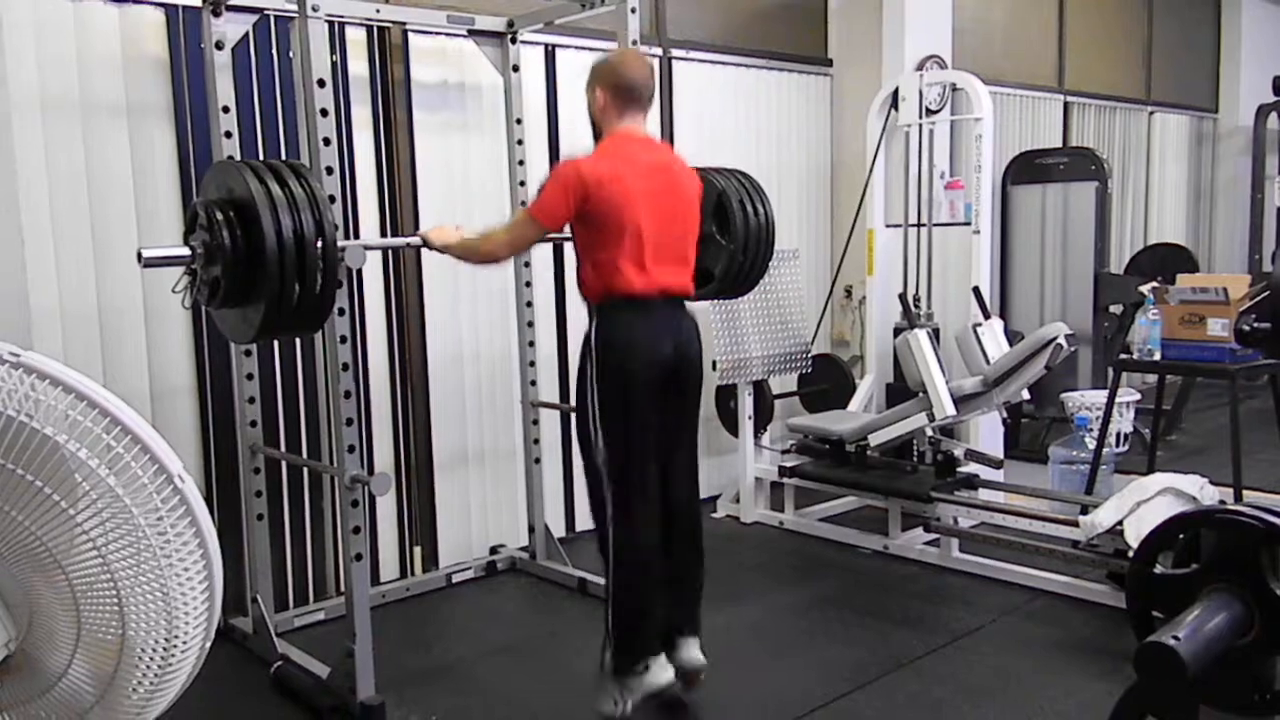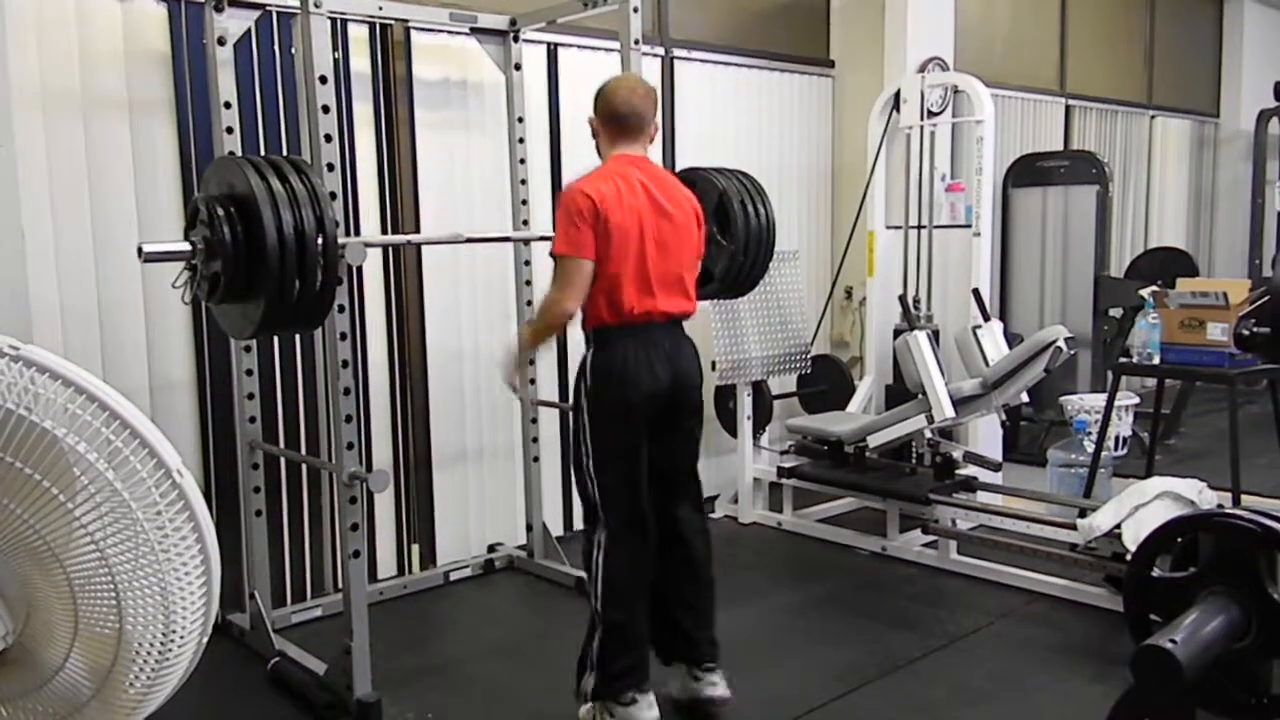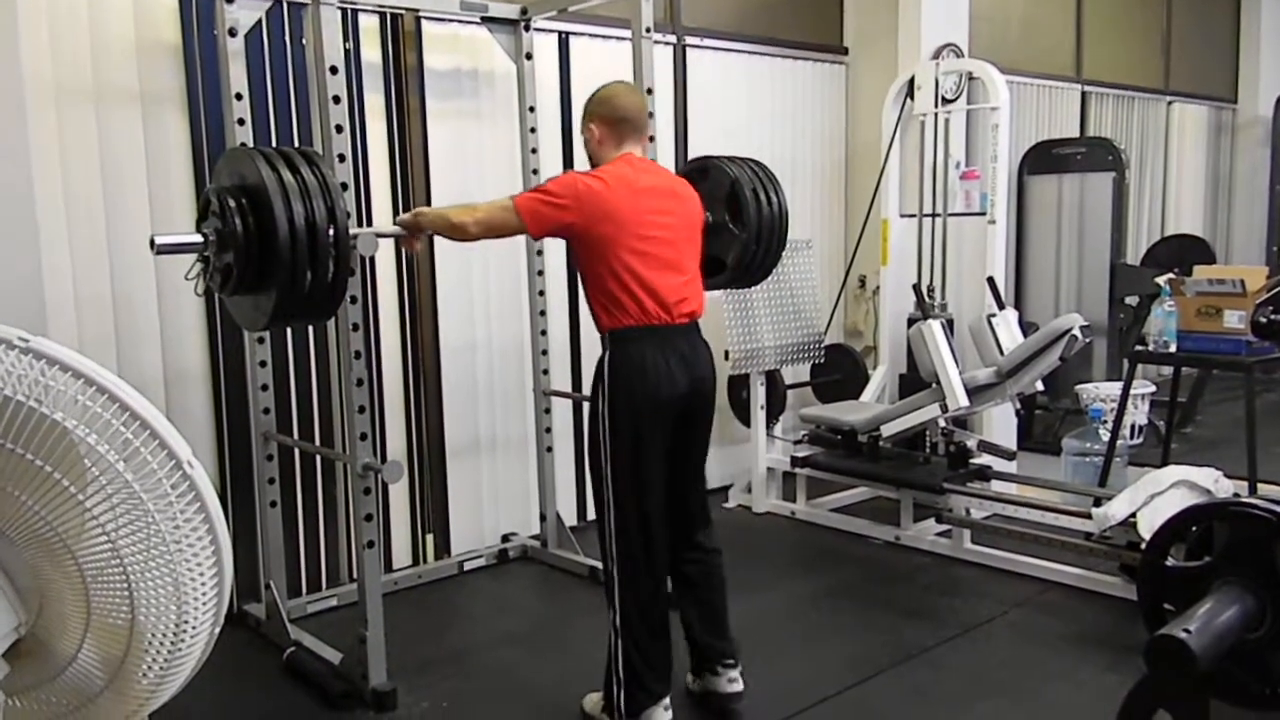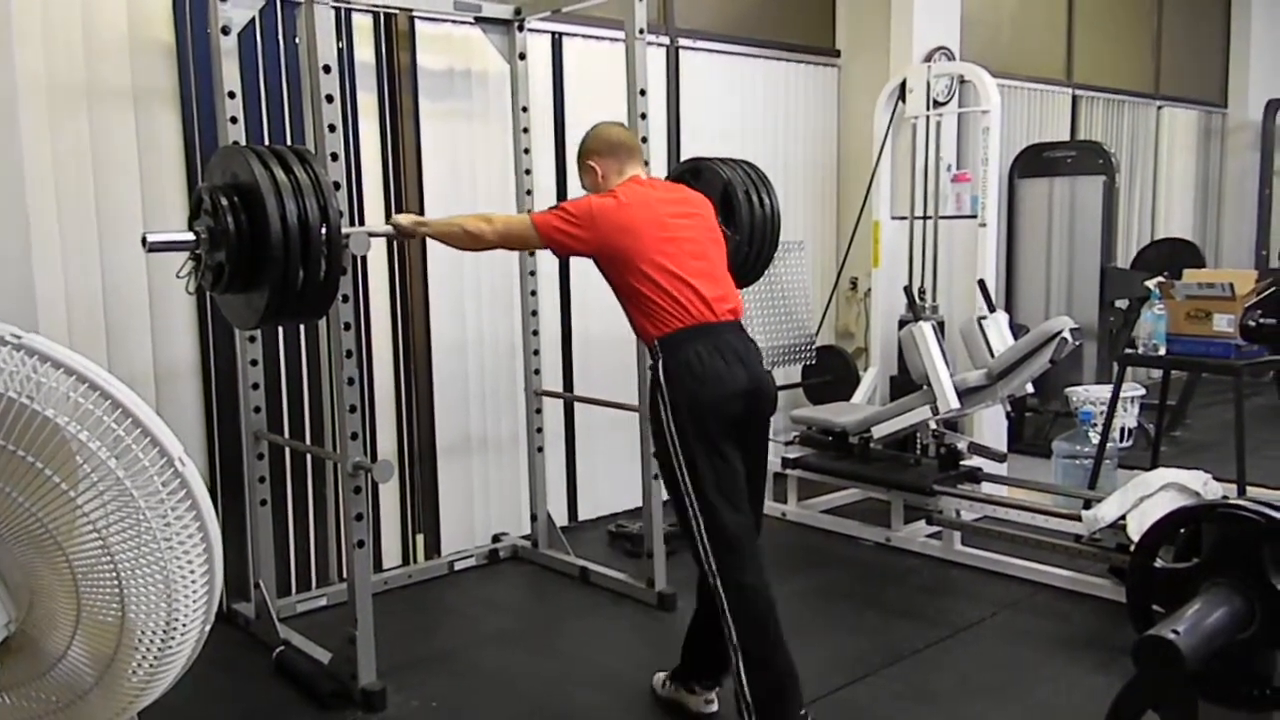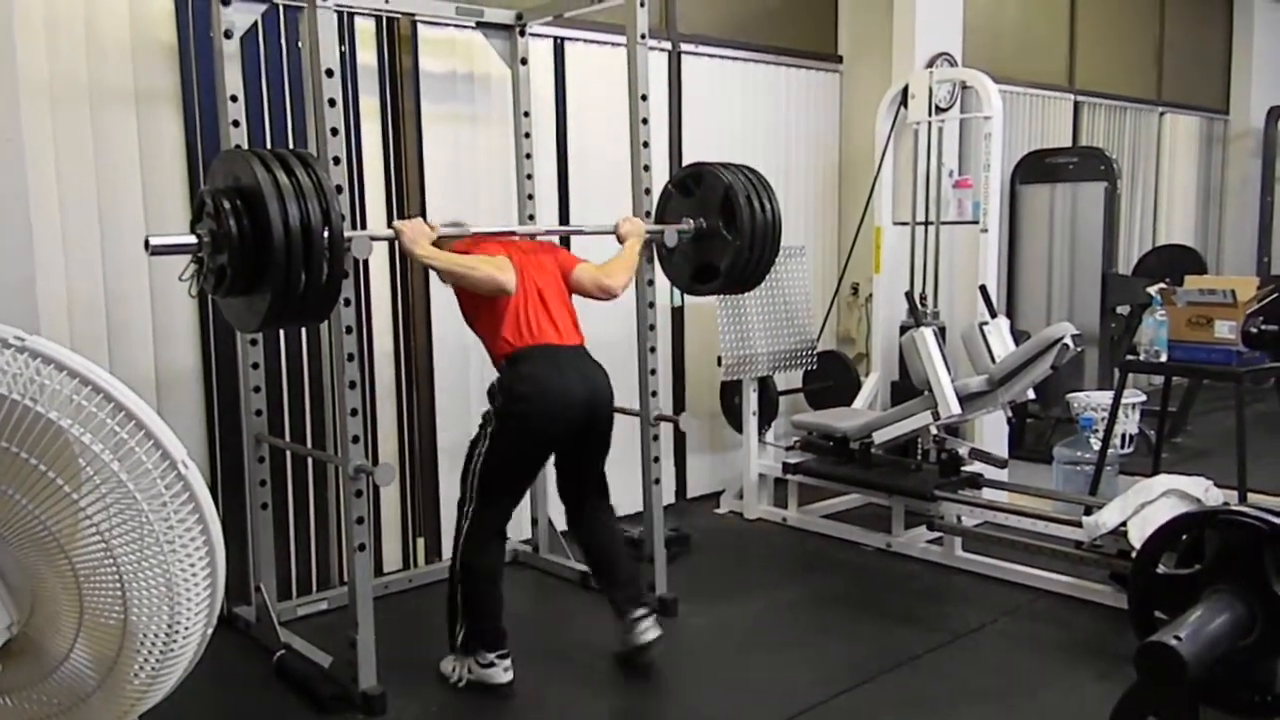
dt=1s
person 1, frame 1
left shoulder: (585, 172)
right shoulder: (684, 172)
left elbow: (505, 245)
left wrist: (450, 243)
left hip: (623, 338)
right hip: (680, 333)
left knee: (625, 504)
right knee: (675, 494)
left ankle: (639, 662)
right ankle: (682, 637)
person 1, frame 2
left shoulder: (586, 195)
right shoulder: (684, 199)
left elbow: (568, 298)
left wrist: (524, 351)
left hip: (618, 361)
right hip: (678, 355)
left knee: (617, 529)
right knee: (680, 517)
right ankle: (702, 667)
person 1, frame 3
left shoulder: (584, 193)
right shoulder: (684, 194)
left elbow: (474, 223)
left wrist: (422, 219)
left hip: (636, 366)
right hip: (693, 358)
left knee: (634, 536)
right knee: (689, 522)
right ankle: (718, 663)
person 1, frame 4
left shoulder: (600, 213)
right shoulder: (695, 201)
left elbow: (489, 232)
left wrist: (419, 224)
left hip: (692, 374)
right hip: (746, 362)
left knee: (727, 552)
right knee: (732, 539)
person 1, frame 5
left shoulder: (466, 253)
right shoulder: (544, 248)
left elbow: (501, 281)
right elbow: (610, 285)
left wrist: (423, 251)
right wrist: (632, 242)
left hip: (534, 386)
right hip: (590, 379)
left knee: (481, 517)
right knee: (591, 505)
left ankle: (486, 654)
right ankle: (637, 615)
